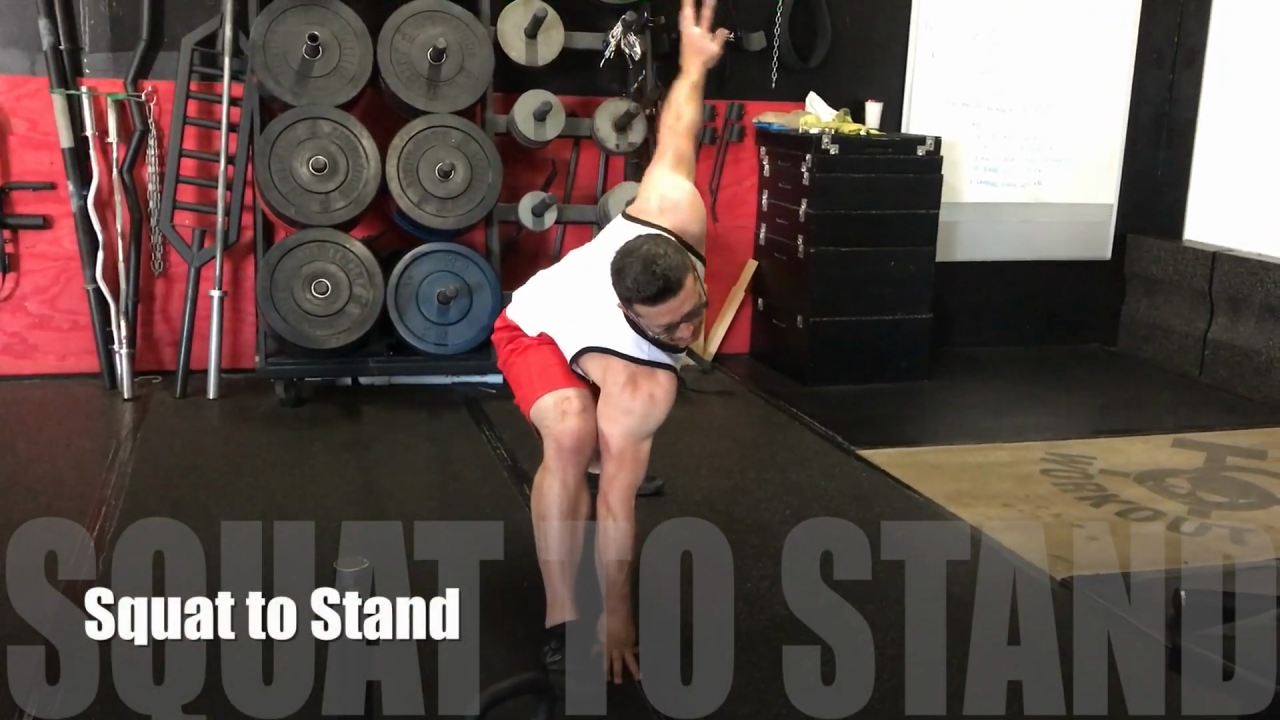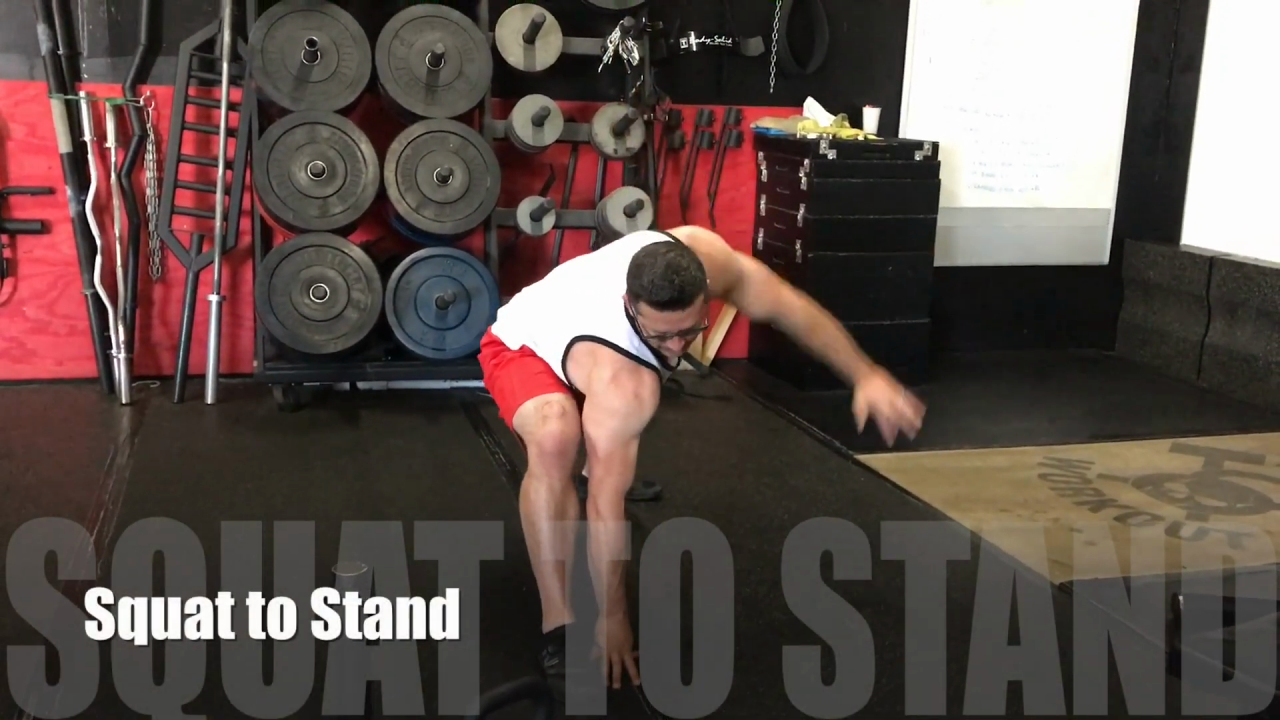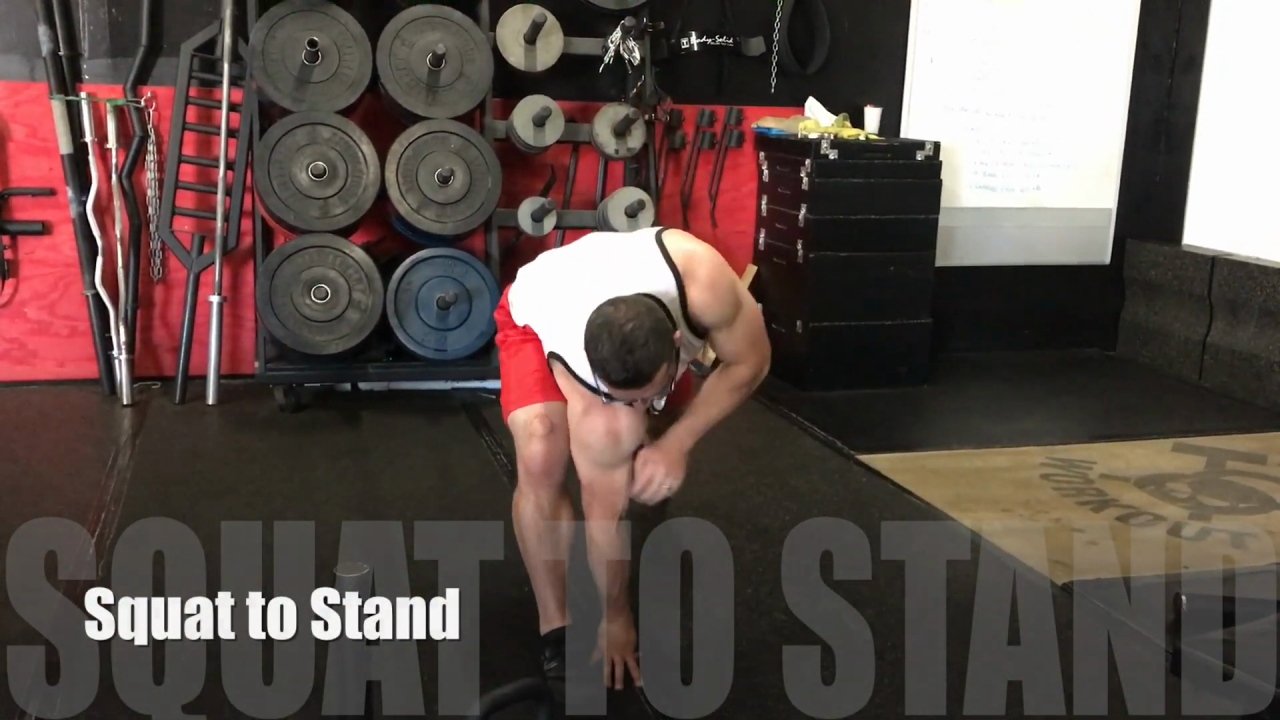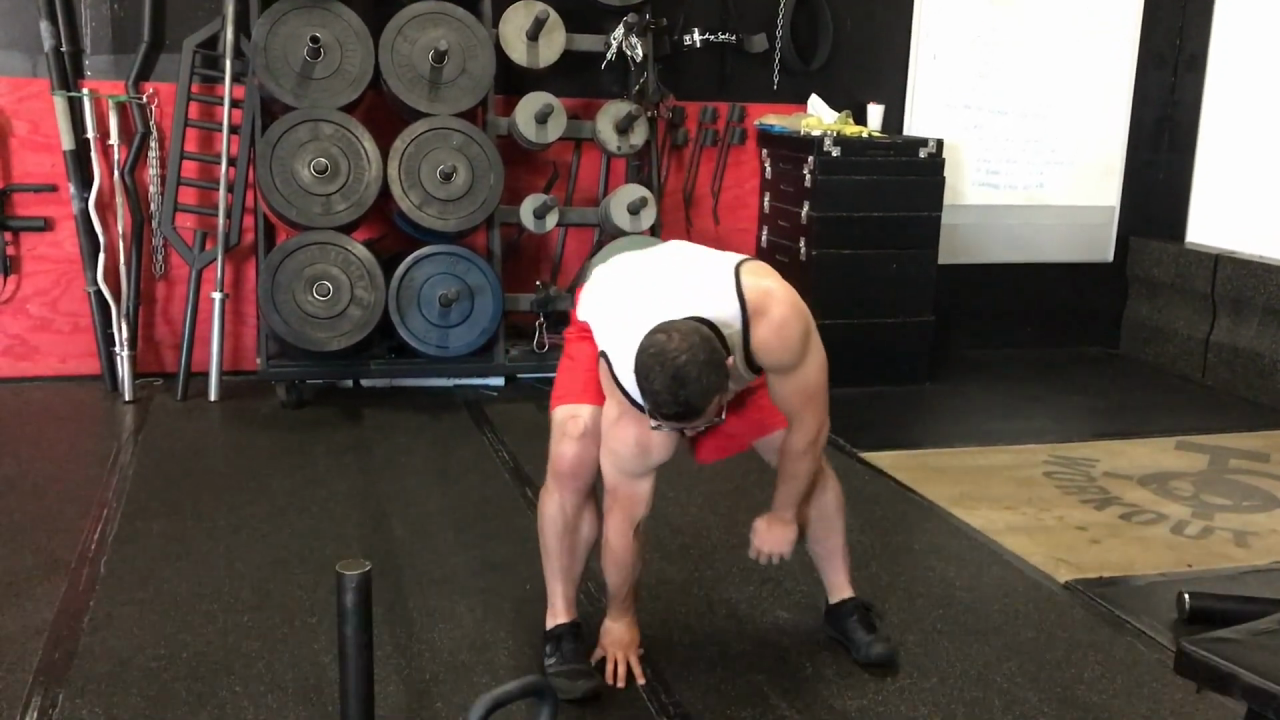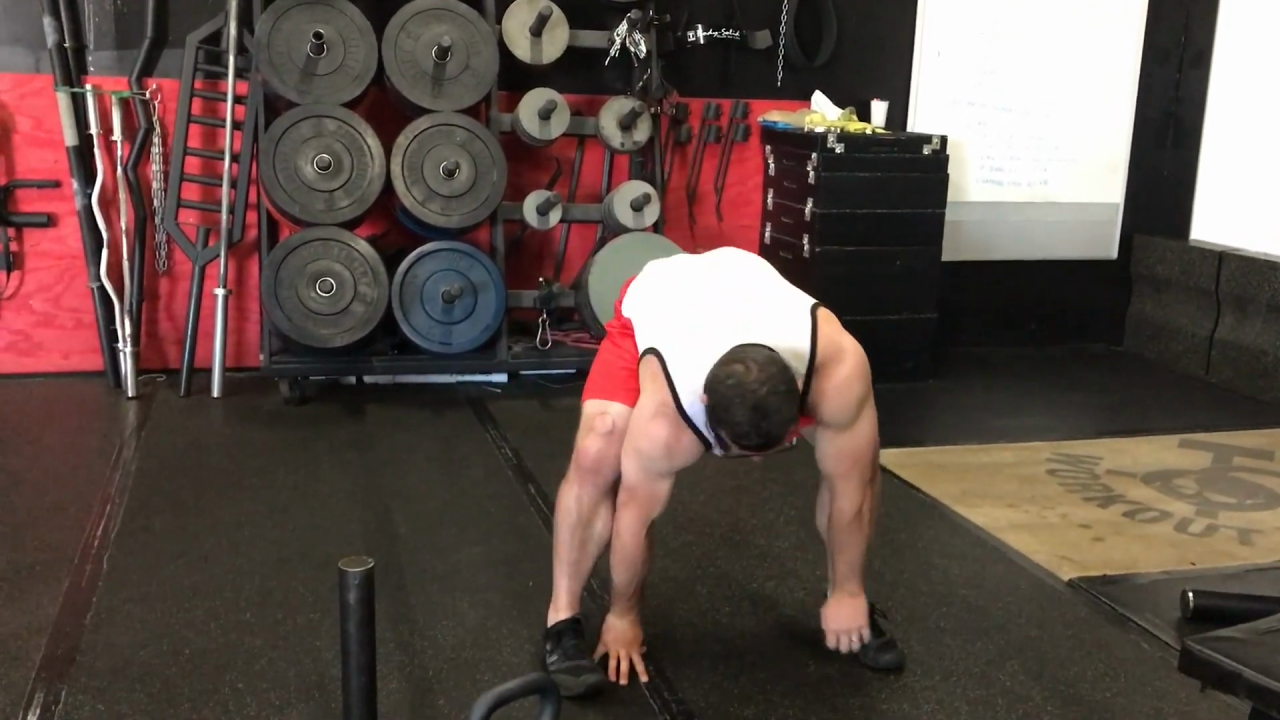
dt=0.4s
person 1, frame 1
left shoulder: (671, 223)
right shoulder: (640, 380)
left elbow: (676, 140)
right elbow: (616, 502)
left wrist: (692, 62)
right wrist: (617, 619)
left hip: (570, 300)
right hip: (528, 331)
right knee: (570, 439)
right ankle: (562, 620)
person 1, frame 2
left shoulder: (691, 254)
right shoulder: (623, 378)
left elbow: (782, 304)
right elbow: (607, 497)
left wrist: (864, 374)
right wrist: (615, 620)
left hip: (582, 318)
right hip: (521, 346)
right knee: (556, 440)
right ankle: (559, 624)
person 1, frame 3
left shoulder: (698, 278)
right shoulder: (590, 394)
left elbow: (749, 361)
right elbow: (604, 512)
left wrist: (674, 445)
right wrist: (616, 621)
right hip: (536, 311)
left knee: (686, 426)
right knee: (540, 459)
right ankle: (555, 626)
person 1, frame 4
left shoulder: (774, 318)
right shoulder: (631, 404)
left elbow: (808, 426)
right elbow: (624, 517)
left wrist: (783, 514)
right wrist: (620, 618)
left knee: (797, 450)
right knee: (572, 462)
left ankle: (842, 602)
right ankle: (561, 624)
person 1, frame 5
left shoulder: (838, 370)
right shoulder: (666, 410)
left elbow: (850, 483)
right elbow: (635, 514)
left wrist: (846, 593)
right wrist: (623, 615)
left knee: (855, 450)
right knee: (596, 456)
left ankle: (846, 594)
right ankle: (562, 620)
